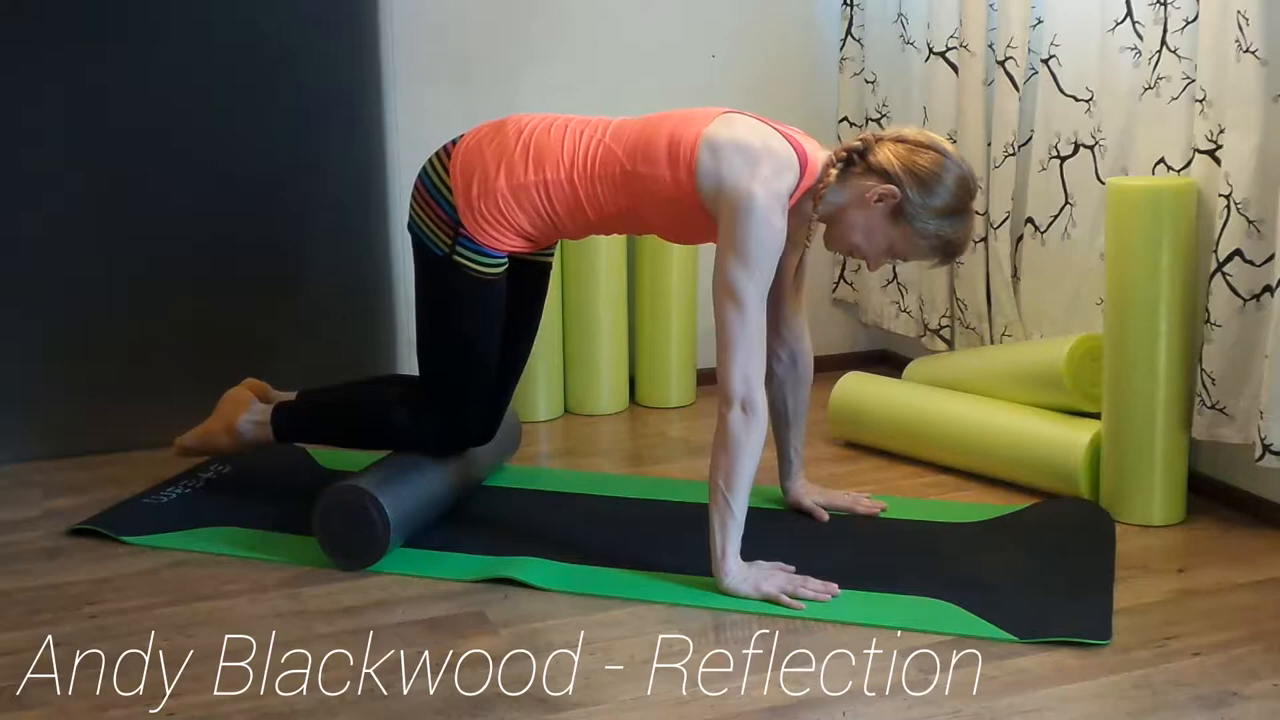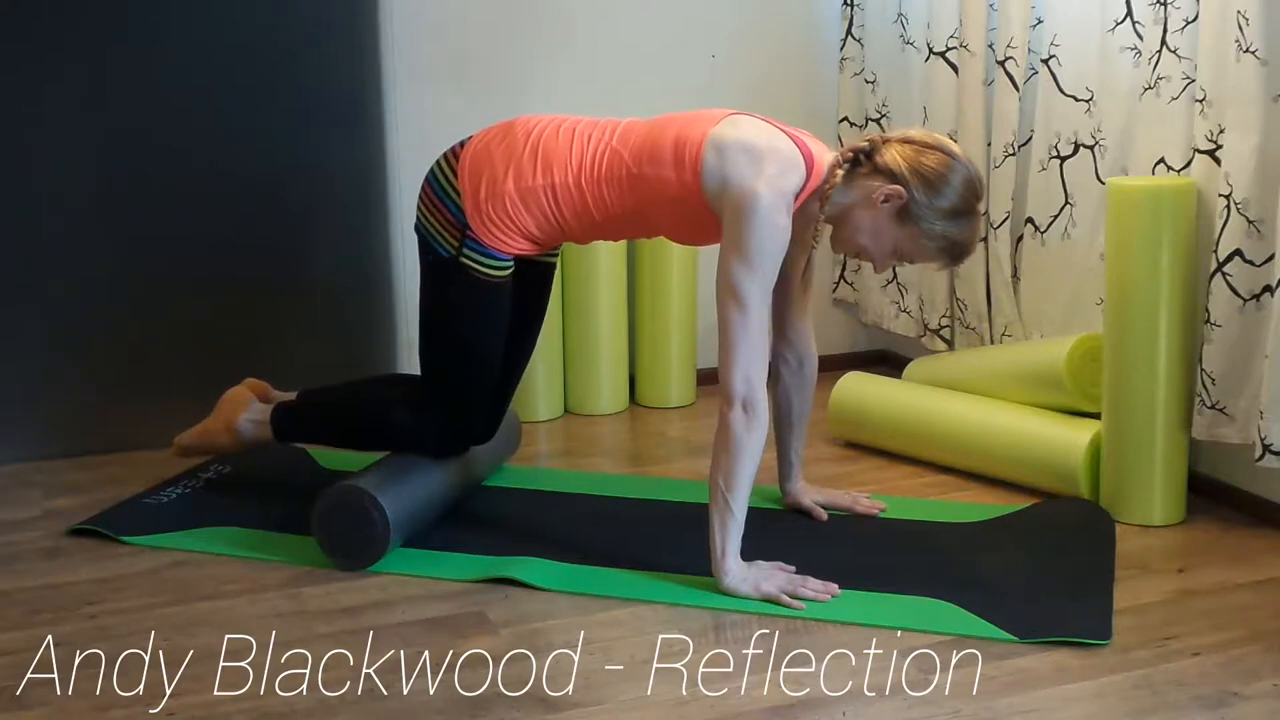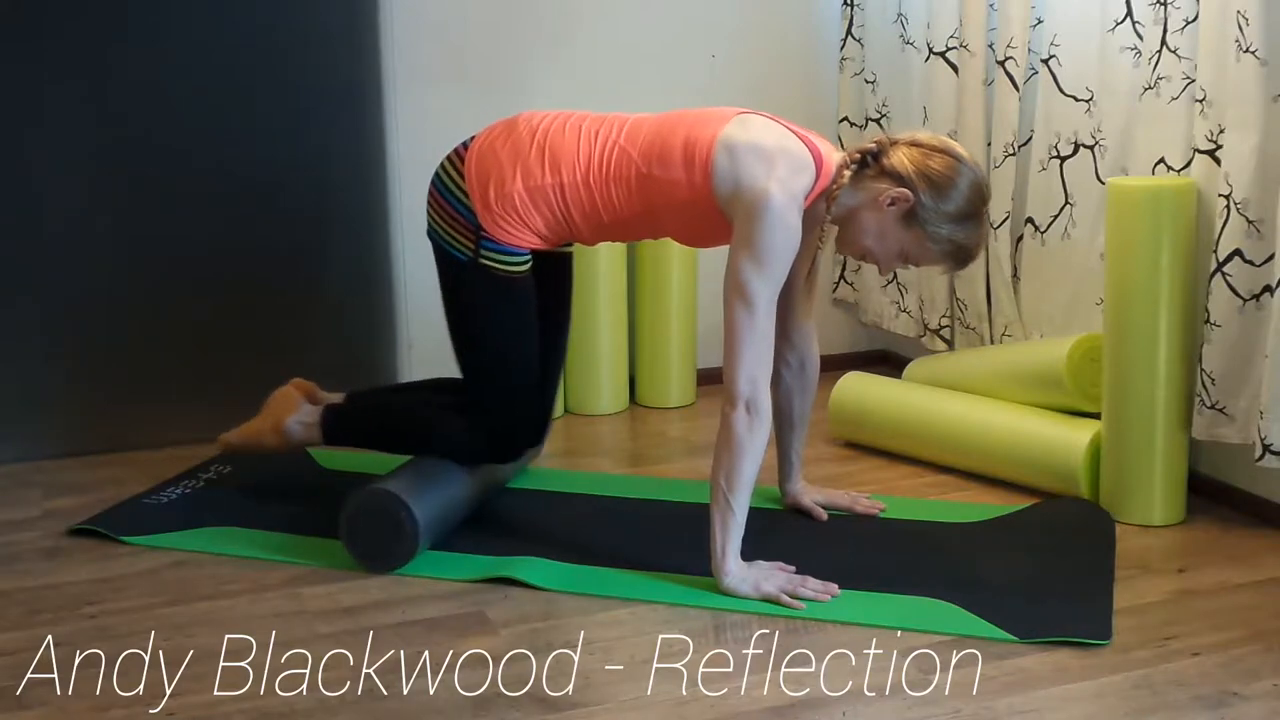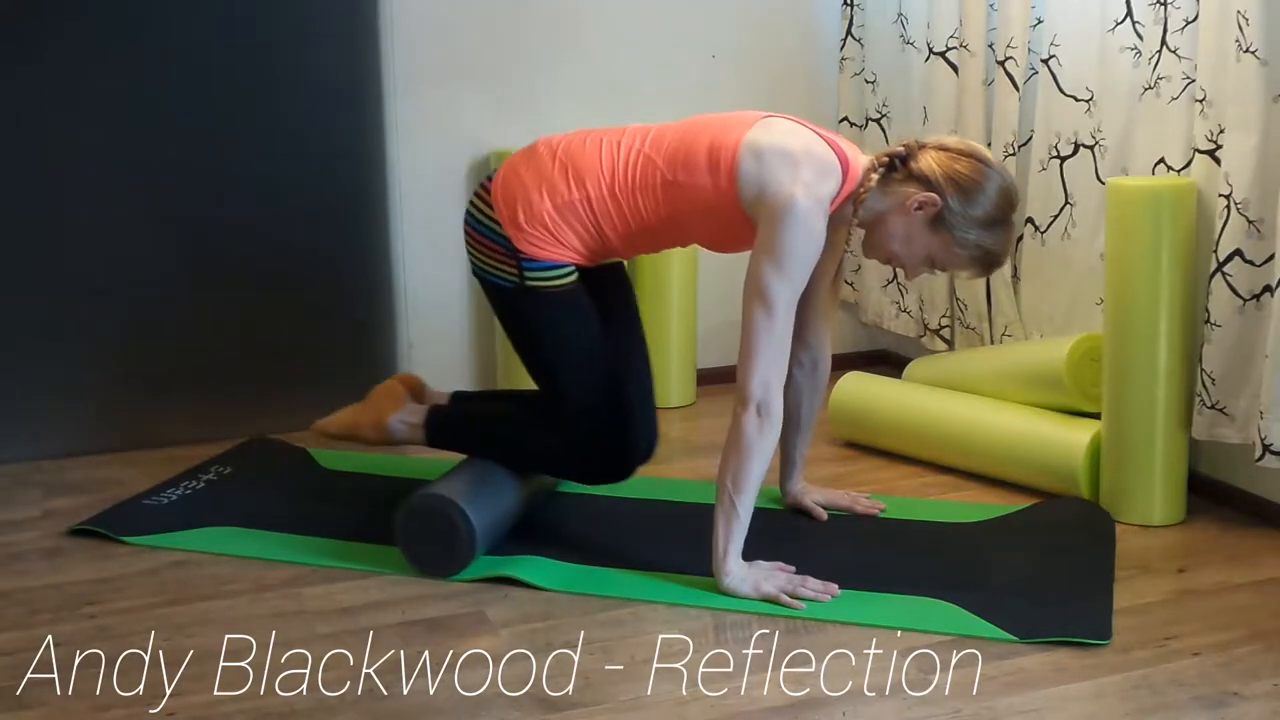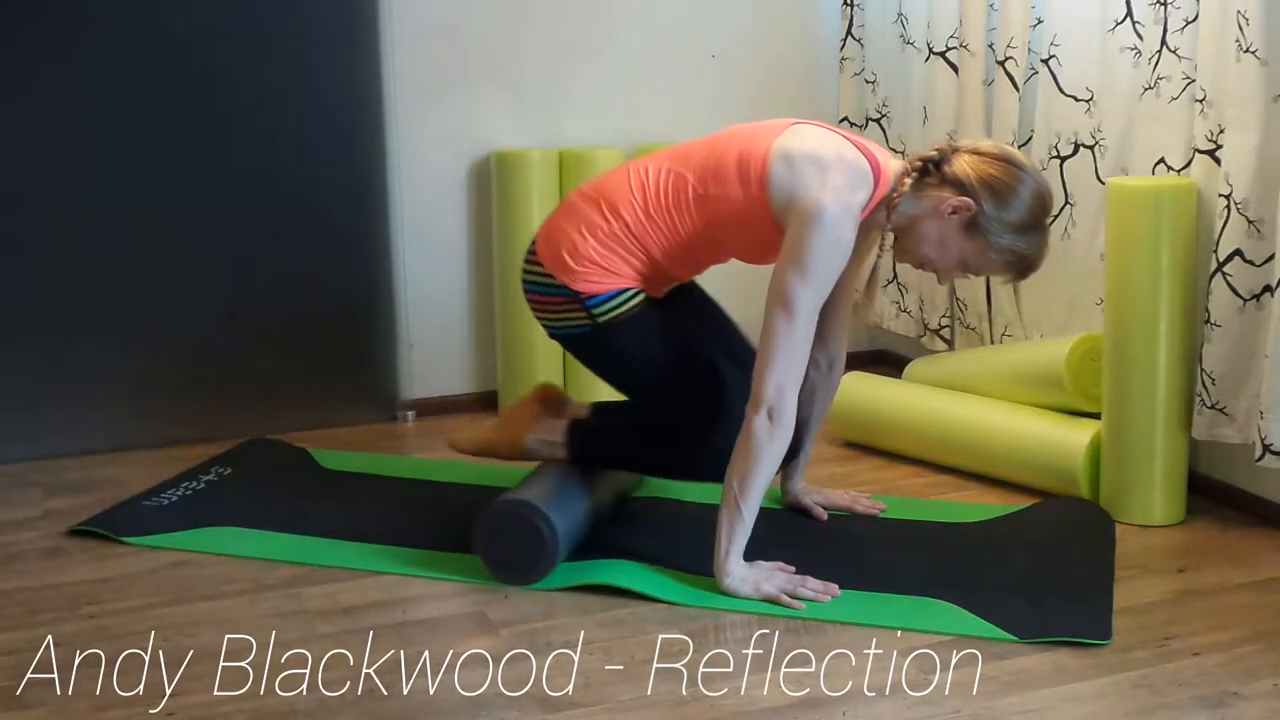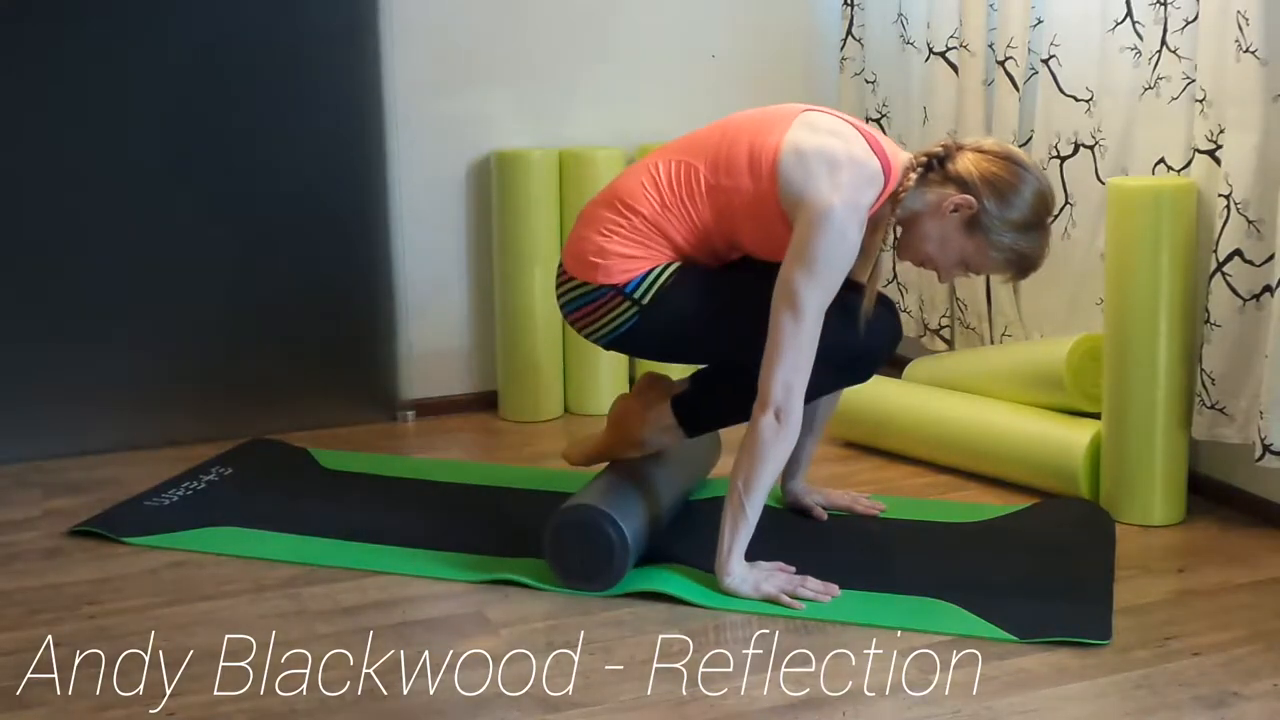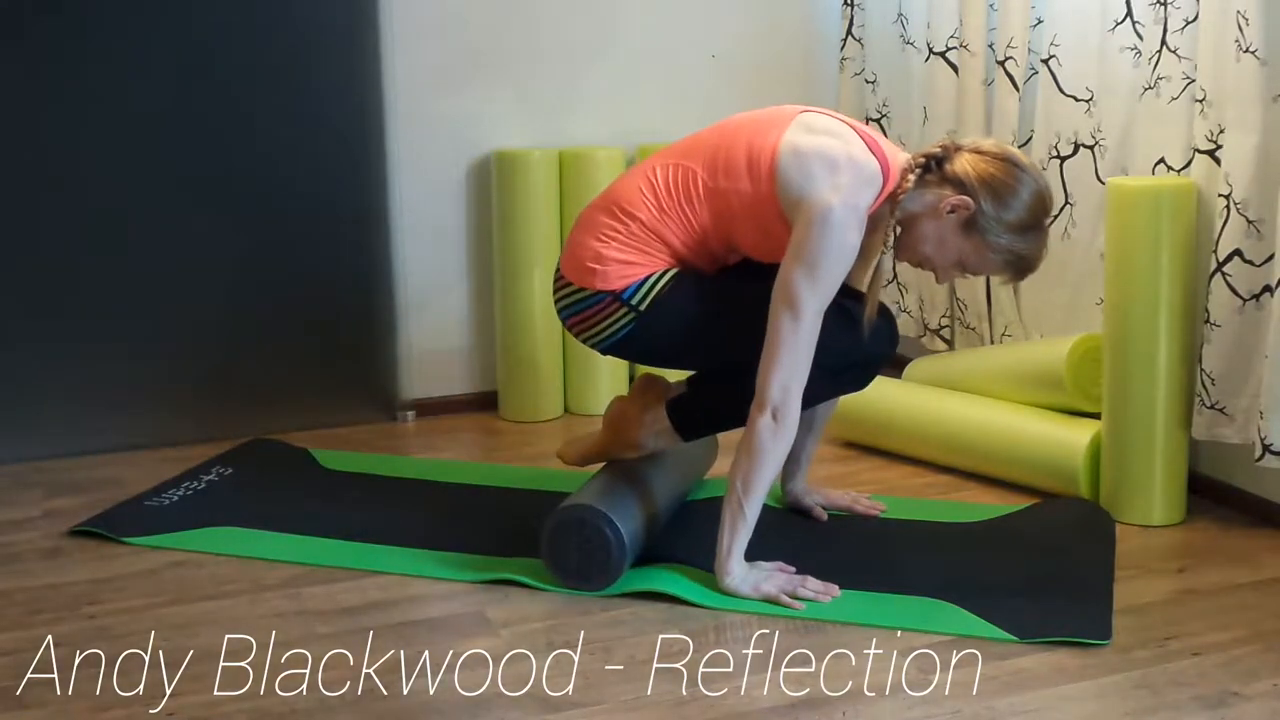
dt=0.5s
person 1, frame 1
left shoulder: (805, 181)
right shoulder: (763, 190)
left elbow: (788, 343)
right elbow: (741, 391)
left wrist: (794, 478)
right wrist: (728, 563)
left hip: (515, 201)
right hip: (474, 198)
left knee: (474, 419)
right knee: (450, 420)
left ankle: (276, 403)
right ankle: (257, 419)
person 1, frame 2
left shoulder: (810, 184)
right shoulder: (770, 192)
left elbow: (793, 346)
right elbow: (743, 393)
left wrist: (793, 479)
right wrist: (728, 564)
left hip: (520, 196)
right hip: (482, 200)
left knee: (474, 416)
right knee: (449, 421)
left ankle: (276, 400)
right ankle: (254, 419)
person 1, frame 3
left shoulder: (819, 187)
right shoulder: (779, 195)
left elbow: (796, 348)
right elbow: (747, 395)
left wrist: (794, 479)
right wrist: (729, 563)
left hip: (529, 195)
right hip: (487, 200)
left knee: (519, 418)
right knee: (500, 431)
left ankle: (321, 404)
right ankle: (305, 421)
person 1, frame 4
left shoulder: (840, 189)
right shoulder: (803, 198)
left elbow: (809, 352)
right elbow: (756, 396)
left wrist: (793, 481)
right wrist: (729, 564)
left hip: (573, 224)
right hip: (526, 224)
left knee: (628, 438)
right knee: (606, 450)
left ankle: (432, 406)
right ankle: (409, 420)
person 1, frame 5
left shoulder: (877, 190)
right shoulder: (835, 204)
left elbow: (825, 354)
right elbow: (774, 400)
left wrist: (795, 480)
right wrist: (730, 564)
left hip: (634, 259)
right hip: (585, 269)
left knee: (740, 414)
right knee: (741, 424)
left ankle: (566, 419)
right ankle: (551, 434)
person 1, frame 6
left shoulder: (883, 178)
right shoulder: (842, 199)
left elbow: (822, 354)
right elbow: (779, 397)
left wrist: (793, 480)
right wrist: (731, 566)
left hip: (663, 255)
right hip: (615, 276)
left knee: (855, 332)
right knee: (866, 332)
left ankle: (668, 406)
right ankle: (657, 419)
person 1, frame 7
left shoulder: (885, 179)
right shoulder: (841, 200)
left elbow: (822, 354)
right elbow: (776, 396)
left wrist: (795, 480)
right wrist: (732, 566)
left hip: (658, 259)
right hip: (612, 281)
left knee: (836, 336)
right knee: (864, 339)
left ankle: (663, 406)
right ankle: (653, 423)
